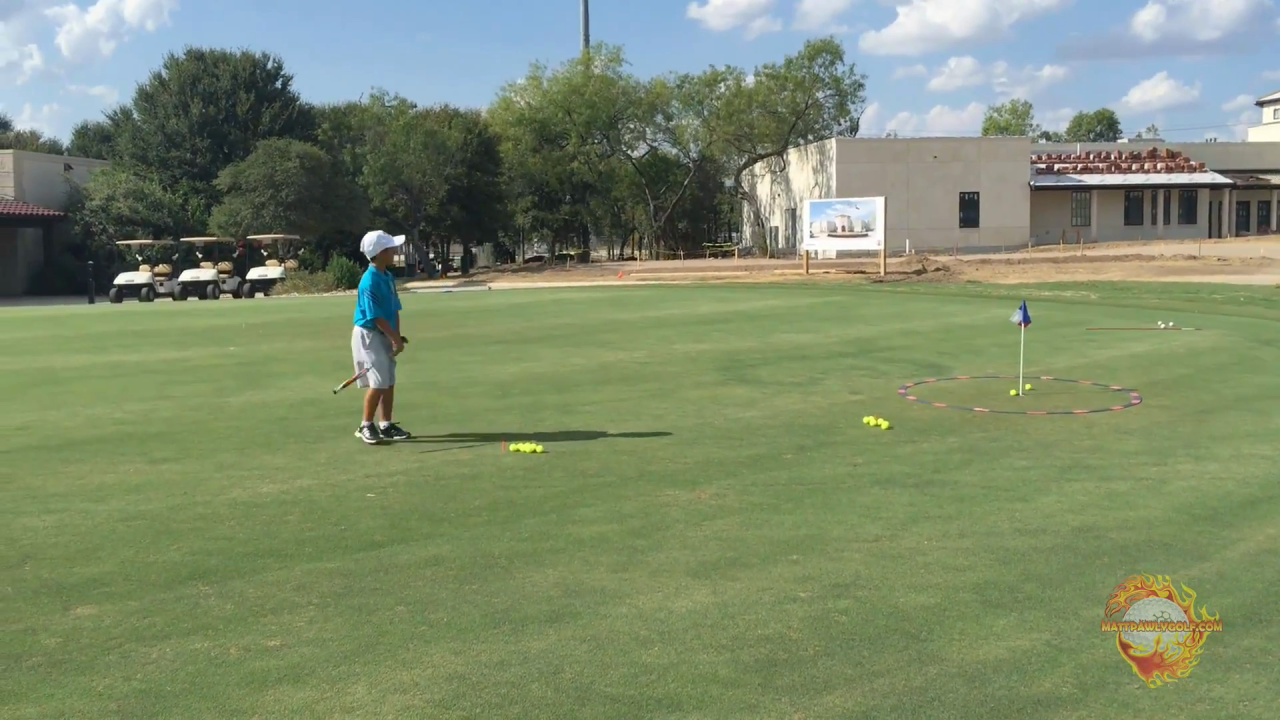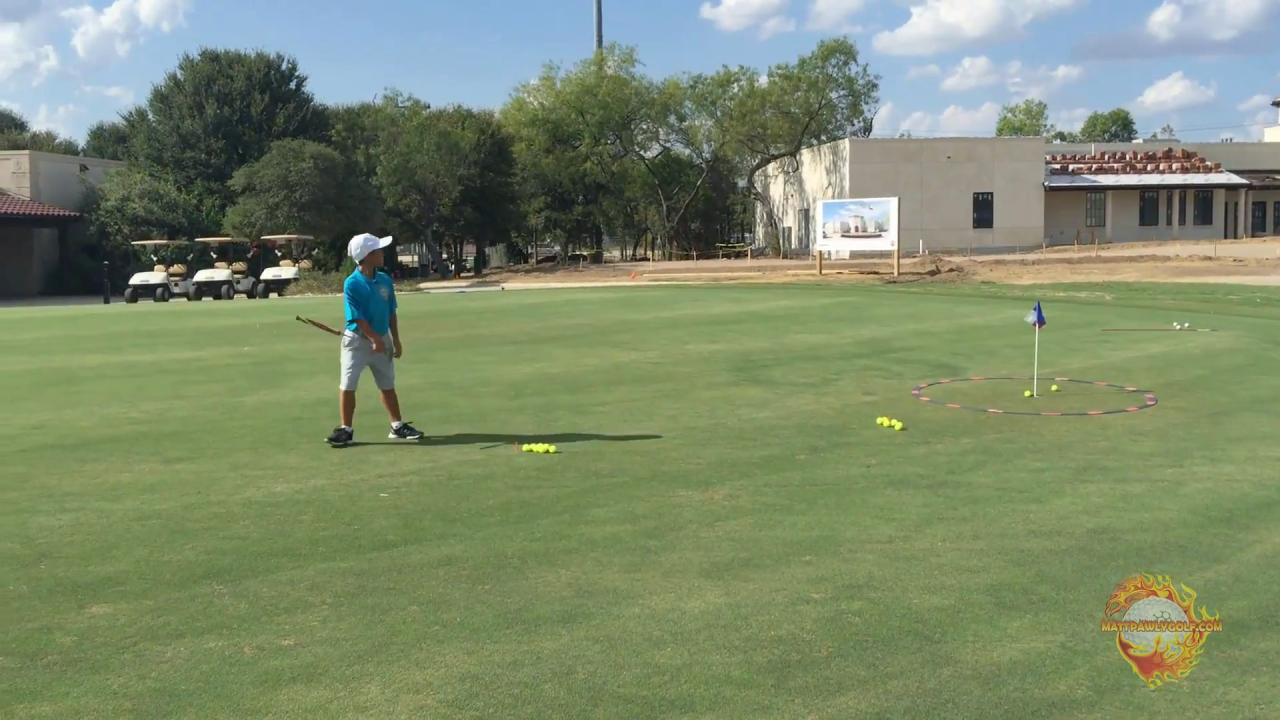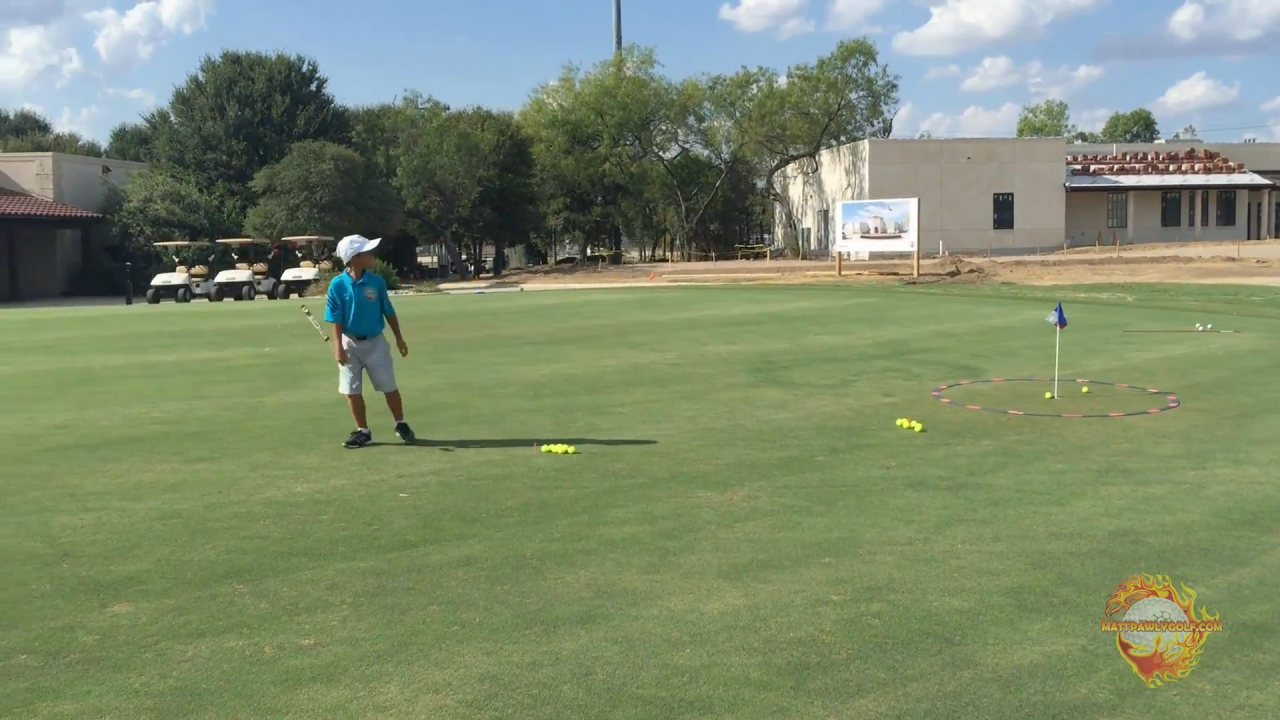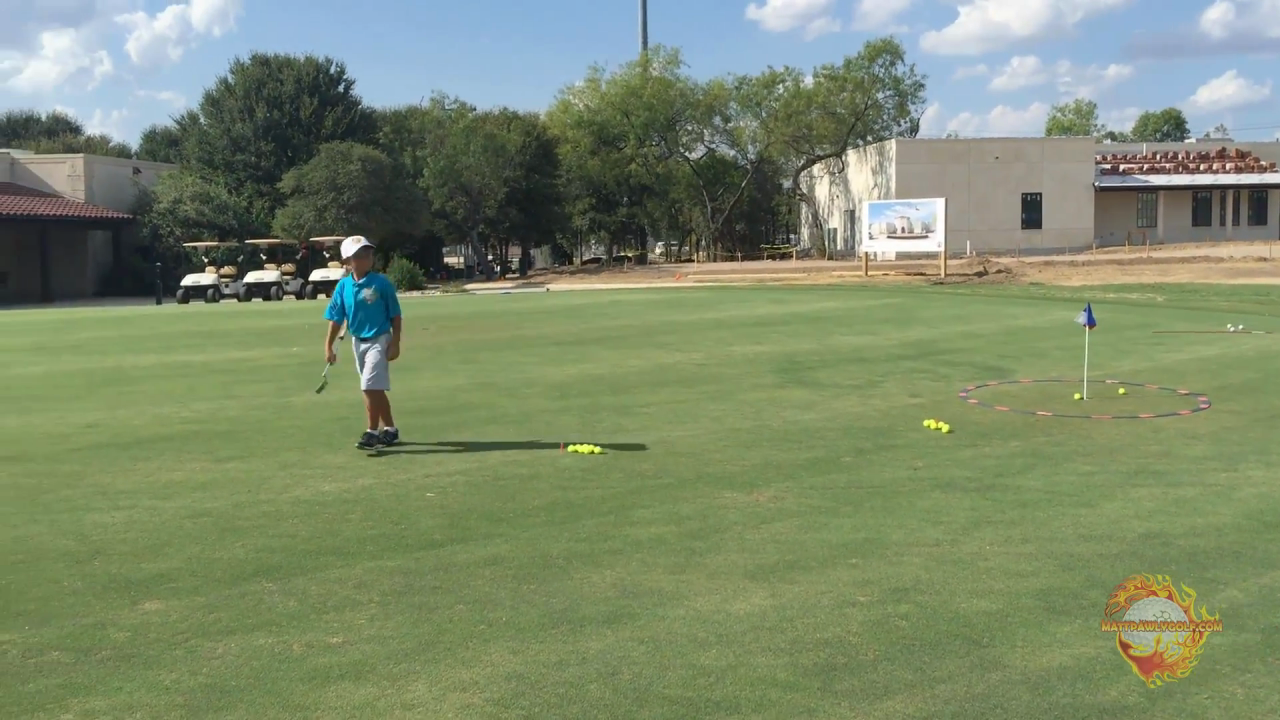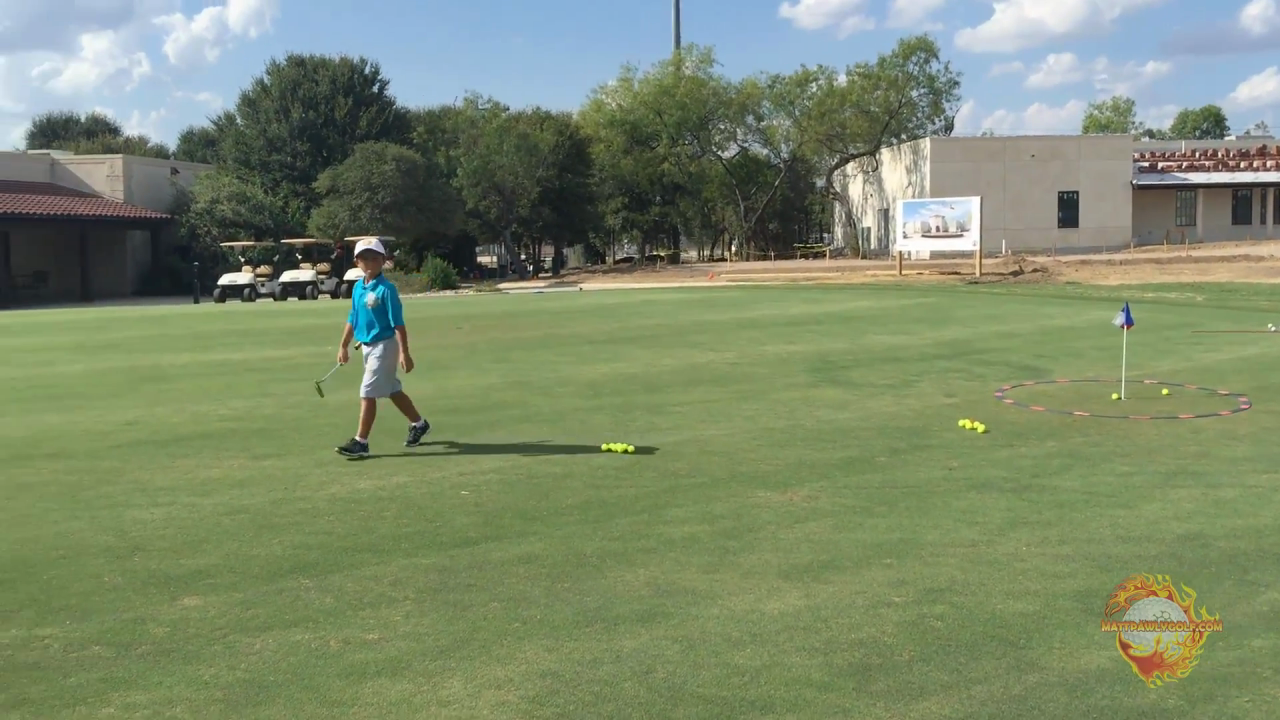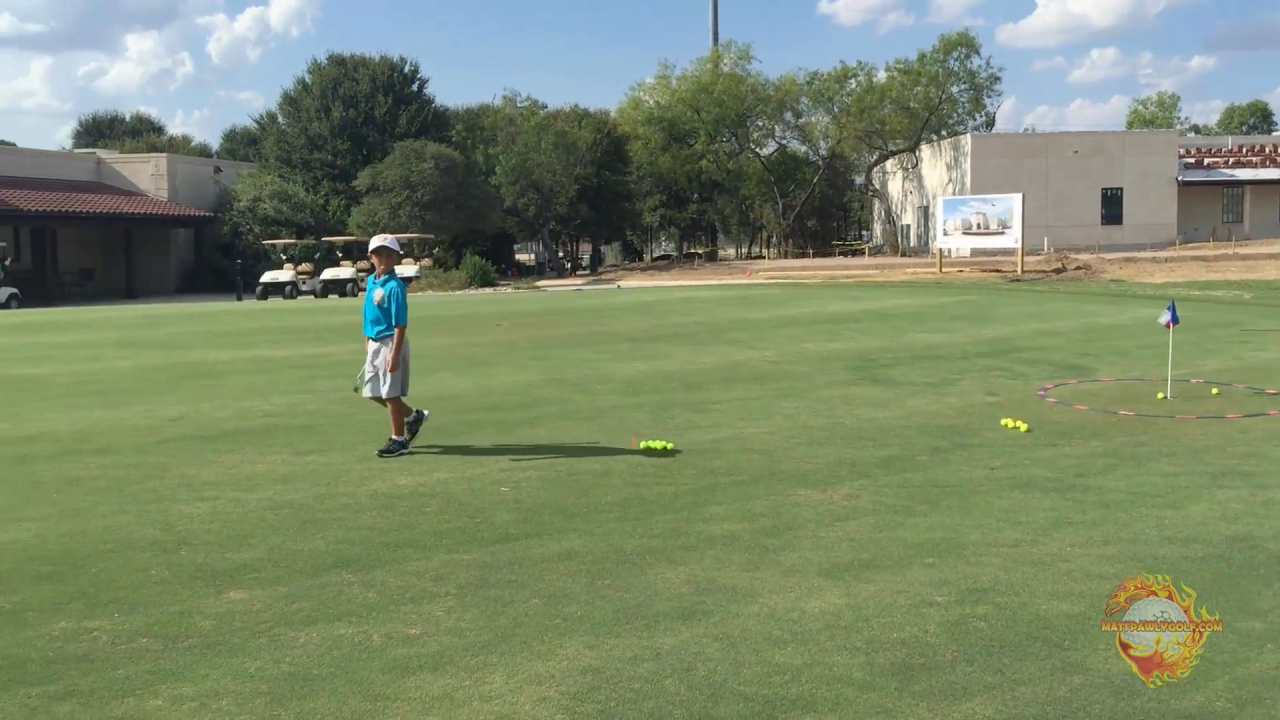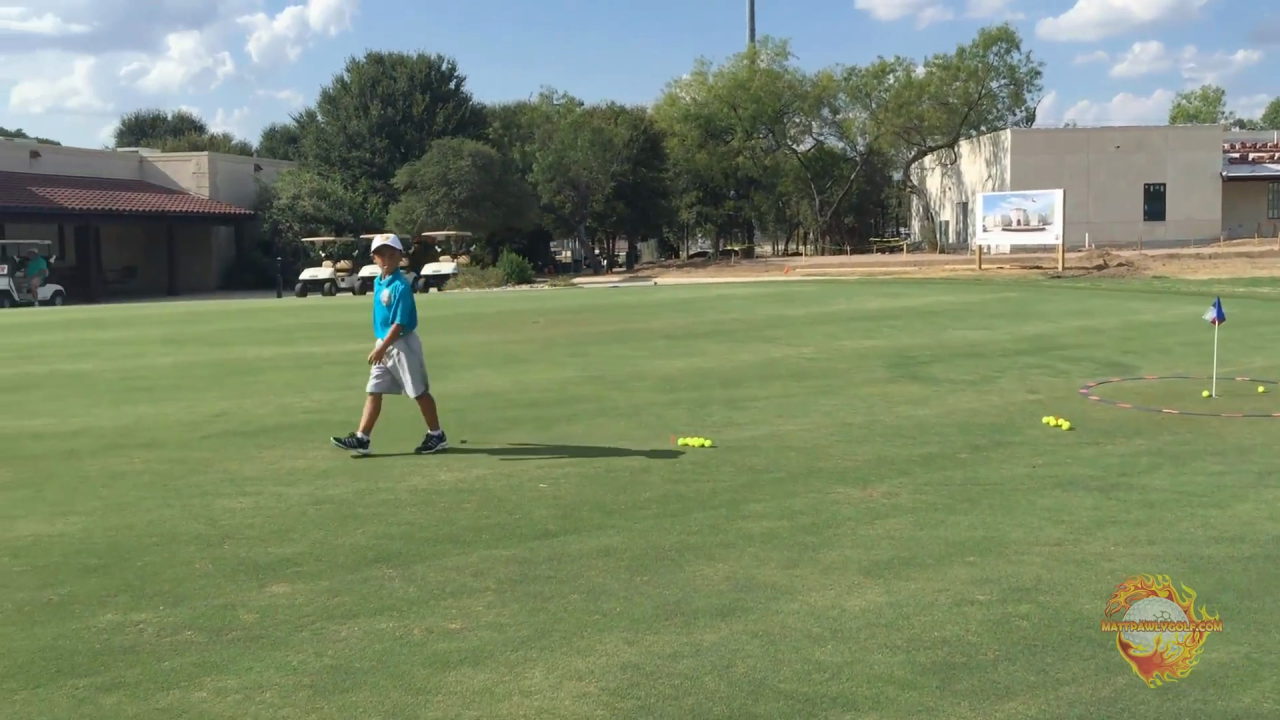
dt=0.2s
person 1, frame 1
left shoulder: (388, 277)
right shoulder: (370, 280)
right elbow: (376, 316)
left wrist: (397, 336)
right wrist: (394, 339)
left hip: (386, 336)
right hip: (368, 335)
left knee: (388, 383)
right knee: (377, 383)
left ankle: (386, 425)
right ankle: (367, 425)
person 1, frame 2
left shoulder: (384, 280)
right shoulder: (353, 283)
left elbow: (391, 312)
right elbow: (357, 318)
left wrist: (395, 340)
right wrist: (375, 339)
left hip: (382, 339)
right hip: (355, 339)
left knee: (388, 385)
right knee: (348, 386)
left ankle: (398, 426)
right ankle: (345, 429)
person 1, frame 3
left shoulder: (377, 281)
right shoulder: (338, 285)
left elbow: (388, 311)
right elbow: (335, 318)
left wrist: (399, 338)
right wrist: (338, 346)
left hip: (376, 341)
right hip: (350, 342)
left knee: (388, 387)
right knee: (351, 390)
left ankle: (400, 423)
right ankle: (362, 431)
person 1, frame 4
left shoulder: (382, 283)
right shoulder: (343, 286)
left elbow: (395, 315)
right elbow: (335, 317)
left wrist: (395, 343)
right wrist: (329, 345)
left hip: (379, 341)
right hip: (359, 342)
left knee: (371, 386)
right knee: (376, 388)
left ankle: (372, 432)
right ankle: (389, 430)
person 1, frame 5
left shoulder: (386, 289)
right shoulder: (358, 286)
left elbow: (398, 324)
right elbow: (353, 319)
left wrist: (404, 353)
right wrist: (343, 345)
left hip: (383, 346)
right hip: (367, 346)
left knee: (368, 394)
right knee: (391, 391)
left ankle: (361, 441)
right ankle: (419, 424)
person 1, frame 6
left shoulder: (395, 286)
right shoulder: (371, 281)
left elbow: (399, 323)
left wrist: (394, 353)
right wrist: (368, 340)
left hip: (390, 345)
right hip: (374, 343)
left knee: (389, 393)
right knee: (373, 391)
left ankle: (399, 440)
right ankle: (412, 416)
person 1, frame 7
left shoulder: (401, 286)
right shoulder: (378, 282)
left elbow: (400, 322)
left wrist: (382, 348)
left hip: (402, 344)
right hip: (383, 346)
left knee: (418, 391)
right knee: (373, 392)
left ankle: (436, 435)
right ankle: (361, 439)
